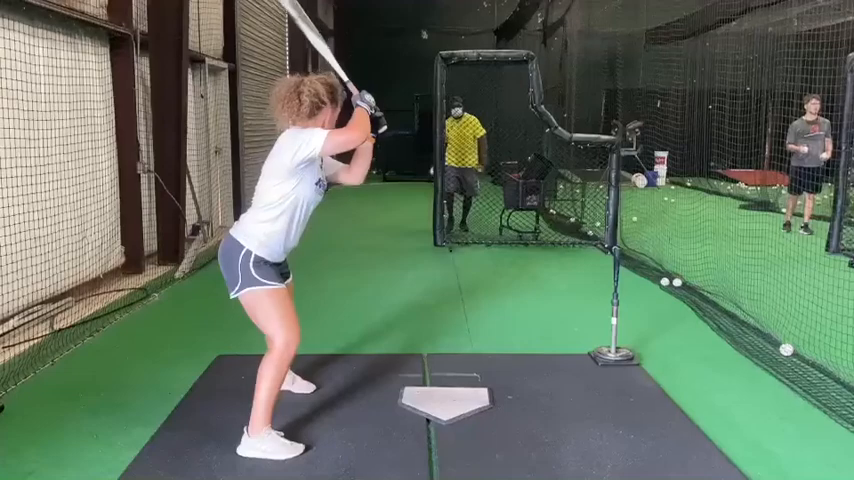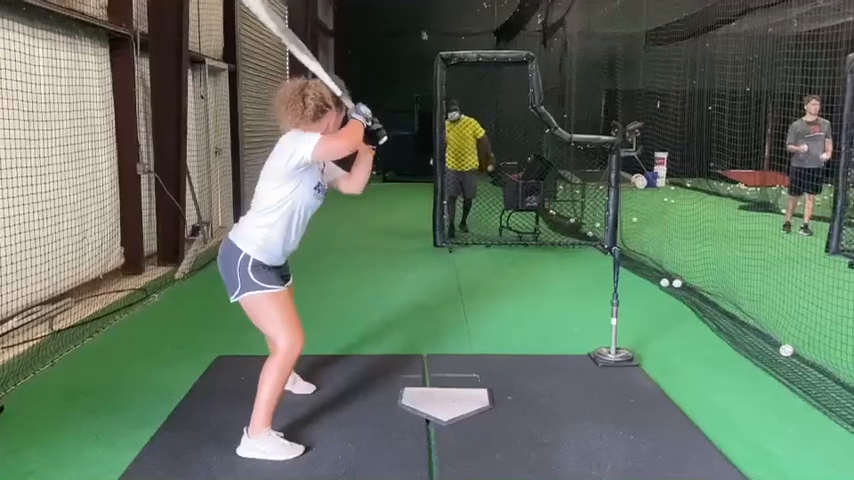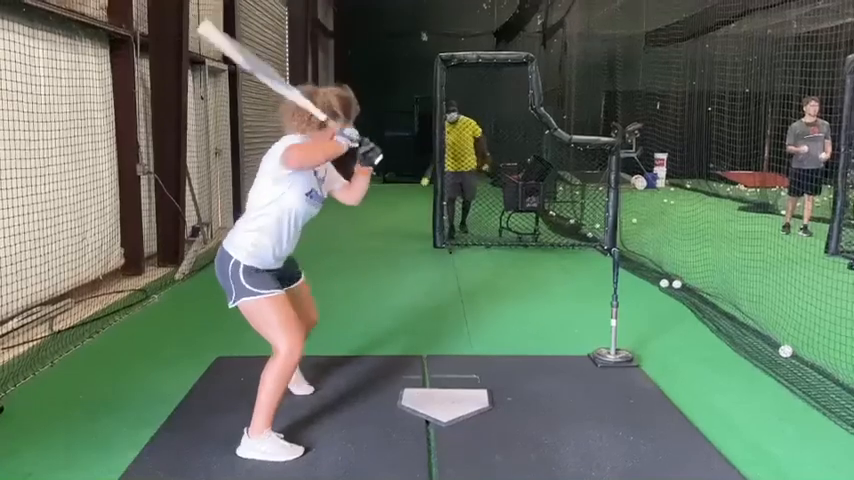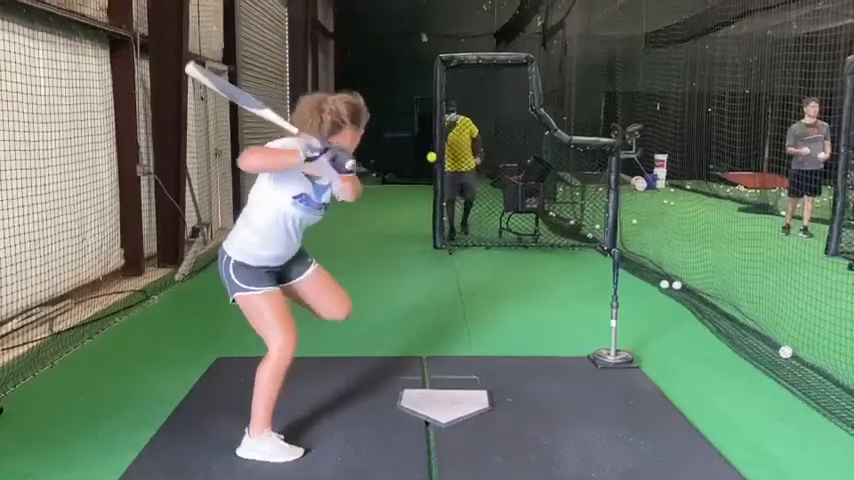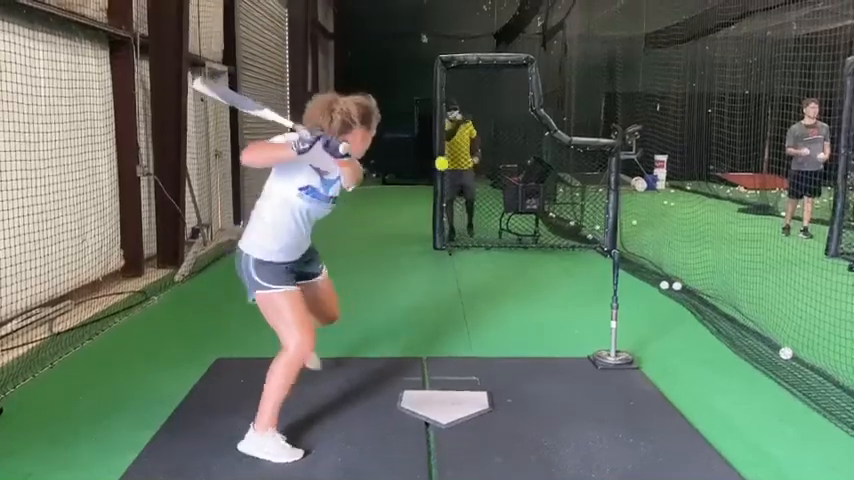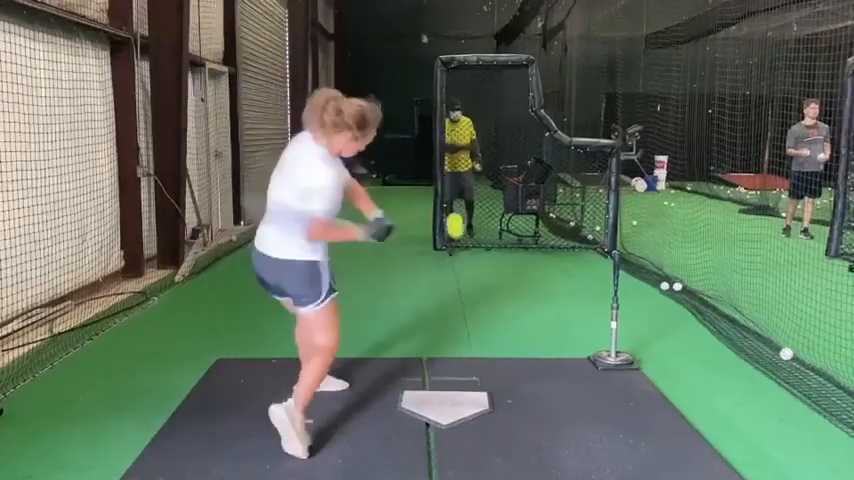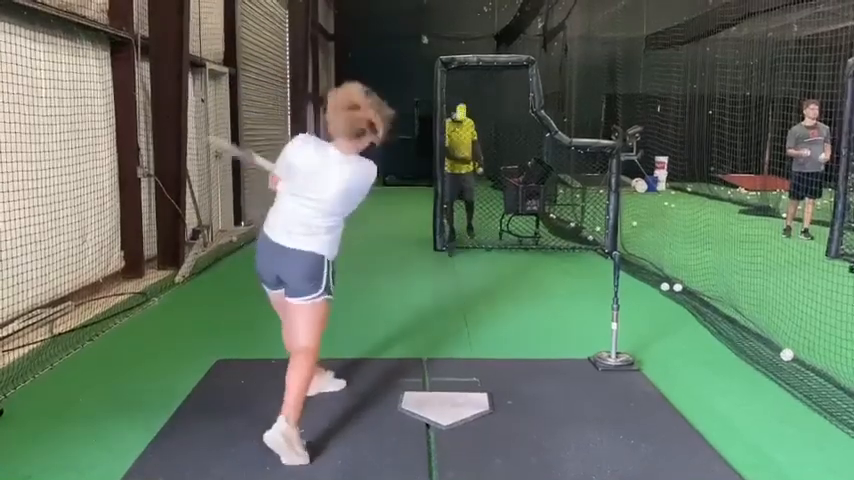
dt=0.2s
person 1, frame 1
left shoulder: (314, 154)
right shoulder: (299, 139)
left elbow: (353, 176)
right elbow: (354, 135)
left wrist: (370, 134)
right wrist: (363, 107)
left hip: (268, 253)
right hip: (248, 254)
left knee: (282, 325)
right knee: (285, 338)
left ankle: (281, 374)
right ankle: (257, 435)
person 1, frame 2
left shoulder: (315, 158)
right shoulder: (296, 143)
left elbow: (354, 185)
right elbow: (344, 143)
left wrist: (369, 143)
right wrist: (359, 118)
left hip: (268, 257)
right hip: (246, 258)
left knee: (283, 327)
right knee: (290, 341)
left ankle: (283, 375)
right ankle: (256, 436)
person 1, frame 3
left shoulder: (319, 164)
right shoulder: (292, 146)
left elbow: (352, 196)
right elbow: (301, 159)
left wrist: (365, 163)
right wrist: (343, 141)
left hip: (275, 260)
right hip: (243, 263)
left knee: (307, 322)
right knee: (289, 345)
left ankle: (287, 374)
right ankle: (257, 438)
person 1, frame 4
left shoulder: (330, 163)
right shoulder: (290, 149)
left elbow: (350, 194)
right elbow: (247, 160)
left wrist: (345, 169)
right wrist: (305, 153)
left hip: (287, 257)
right hip: (245, 261)
left knee: (339, 310)
right knee: (283, 344)
right ankle: (257, 437)
person 1, frame 5
left shoulder: (341, 159)
right shoulder: (299, 143)
left elbow: (354, 178)
right elbow: (248, 156)
left wrist: (339, 154)
right wrist: (298, 146)
left hip: (299, 253)
right hip: (262, 259)
left knee: (328, 314)
right knee: (298, 343)
right ankle: (261, 434)
person 1, frame 6
left shoulder: (307, 142)
right shoulder: (310, 162)
left elbow: (349, 184)
right elbow: (314, 233)
left wrist: (373, 212)
right wrist: (363, 232)
left hip: (268, 256)
right hip: (299, 263)
left knee: (312, 322)
right knee: (324, 344)
left ankle: (315, 377)
right ankle: (294, 410)
person 1, frame 7
left shoulder: (300, 146)
right shoulder: (365, 171)
left elbow: (276, 182)
left hip: (269, 248)
right hip: (310, 260)
left knee: (293, 326)
right knee: (304, 345)
left ankle: (311, 377)
right ankle: (287, 424)
person 2, frame 1
left shoulder: (825, 123)
right shoulder: (796, 125)
left elbow: (828, 141)
right elbow: (788, 145)
left wrist: (828, 153)
right wrist: (798, 148)
left hip: (816, 165)
right hip: (798, 165)
left knee: (811, 195)
right knee: (794, 195)
left ankle: (805, 225)
right ankle: (787, 222)
person 2, frame 2
left shoulder: (825, 124)
right shoulder: (796, 125)
left elbow: (828, 141)
right elbow: (789, 146)
left wrist: (828, 153)
right wrist: (798, 148)
left hip: (816, 166)
right hip: (799, 166)
left knee: (811, 196)
right knee: (794, 196)
left ankle: (805, 225)
right ankle: (787, 222)
person 2, frame 3
left shoulder: (824, 125)
right shoulder: (795, 127)
left elbow: (828, 142)
right elbow: (788, 147)
left wrist: (827, 153)
right wrist: (798, 149)
left hip: (816, 167)
right hip: (798, 167)
left knee: (810, 197)
right knee: (793, 197)
left ankle: (804, 226)
right ankle: (787, 223)
person 2, frame 4
left shoulder: (824, 126)
right shoulder: (795, 128)
left elbow: (827, 144)
right elbow: (788, 149)
left wrist: (827, 154)
right wrist: (799, 151)
left hip: (815, 168)
right hip: (798, 168)
left knee: (810, 198)
right knee: (793, 198)
left ankle: (805, 227)
right ankle: (787, 224)
person 2, frame 5
left shoulder: (824, 127)
right shoulder: (795, 129)
left elbow: (827, 145)
right elbow: (788, 149)
left wrist: (826, 155)
right wrist: (799, 152)
left hip: (816, 169)
right hip: (798, 169)
left knee: (810, 199)
right knee: (793, 199)
left ankle: (805, 228)
right ankle: (786, 225)
person 2, frame 6
left shoulder: (824, 128)
right shoulder: (795, 129)
left elbow: (827, 145)
right elbow: (788, 150)
left wrist: (826, 155)
right wrist: (799, 152)
left hip: (816, 170)
right hip: (799, 170)
left knee: (810, 200)
right knee: (794, 200)
left ankle: (805, 229)
right ankle: (787, 226)
person 2, frame 7
left shoulder: (824, 129)
right shoulder: (795, 130)
left elbow: (827, 146)
right elbow: (789, 151)
left wrist: (827, 156)
right wrist: (799, 153)
left hip: (817, 171)
right hip: (799, 171)
left knee: (811, 200)
right knee: (794, 200)
left ankle: (805, 229)
right ankle: (788, 226)
person 3, frame 1
left shoulder: (472, 120)
right shoulder: (447, 123)
left elbow: (482, 138)
right elbow: (444, 143)
left wrist: (483, 158)
left hip: (469, 165)
right hip: (451, 164)
left knee: (468, 195)
right knee: (448, 193)
left ankle: (463, 221)
right ankle: (450, 218)
person 3, frame 2
left shoulder: (471, 122)
right shoulder: (445, 126)
left elbow: (483, 139)
left wrist: (489, 158)
left hip: (469, 167)
right hip: (451, 167)
left knee: (468, 197)
right knee: (451, 197)
left ankle: (463, 222)
right ankle: (451, 225)
person 3, frame 3
left shoulder: (469, 123)
left elbow: (480, 139)
left wrist: (485, 157)
right wrist: (430, 170)
left hip: (469, 168)
right hip: (450, 169)
left knee: (468, 198)
right knee: (451, 198)
left ankle: (463, 223)
right ankle: (451, 227)
person 3, frame 4
left shoulder: (467, 122)
right shoulder: (443, 127)
left elbow: (476, 138)
left wrist: (477, 154)
right wrist: (449, 128)
left hip: (468, 167)
right hip: (450, 169)
left knee: (469, 198)
right knee: (450, 199)
left ankle: (464, 222)
right ankle: (451, 228)
person 3, frame 5
left shoulder: (467, 122)
right shoulder: (443, 124)
left elbow: (474, 138)
right elbow: (447, 137)
left wrist: (475, 154)
right wrist: (458, 124)
left hip: (467, 166)
right hip: (450, 168)
left knee: (470, 198)
right knee: (449, 200)
left ankle: (470, 224)
right ankle: (451, 229)
person 3, frame 6
left shoulder: (467, 122)
right shoulder: (444, 126)
left elbow: (473, 140)
right elbow: (447, 148)
left wrist: (477, 159)
right wrist: (463, 147)
left hip: (466, 168)
right hip: (449, 170)
left knee: (469, 199)
right knee: (448, 200)
left ankle: (469, 224)
person 3, frame 7
left shoulder: (470, 123)
right shoulder: (445, 127)
left elbow: (475, 143)
right elbow: (445, 151)
left wrist: (479, 162)
right wrist: (460, 160)
left hip: (468, 170)
right hip: (450, 171)
left knee: (469, 200)
right knee: (449, 202)
left ankle: (469, 226)
right ankle: (451, 230)
